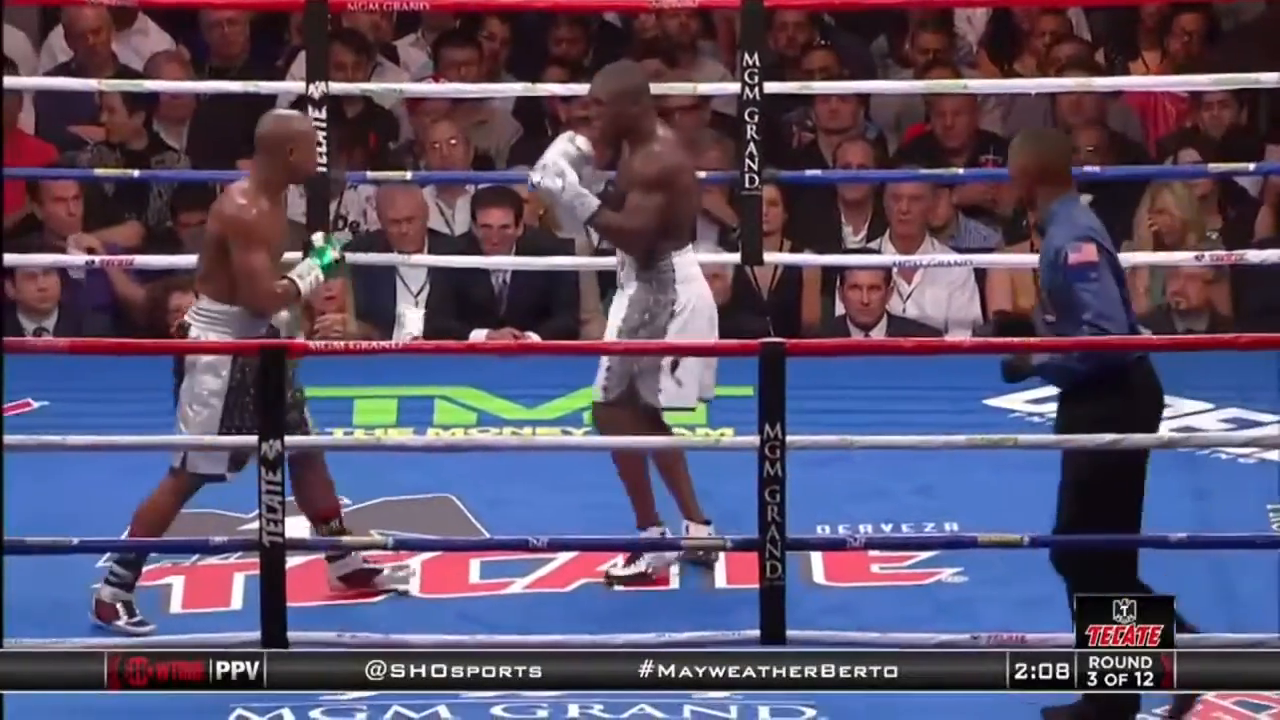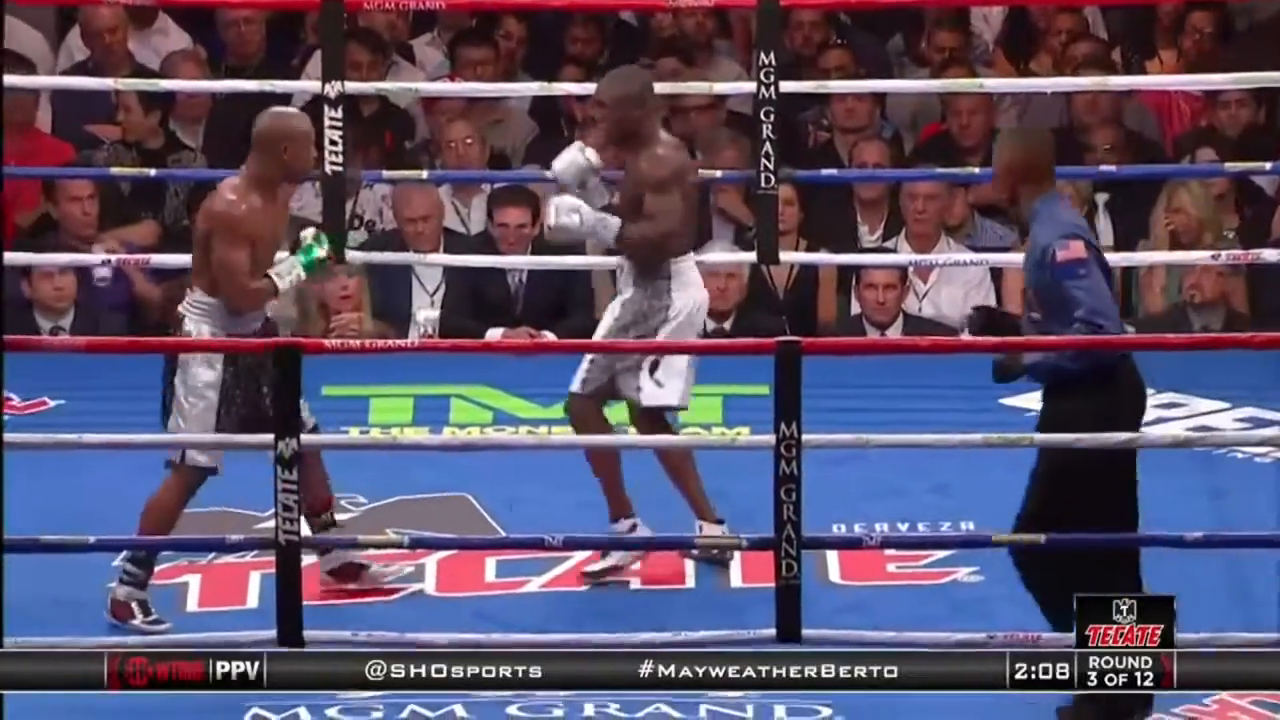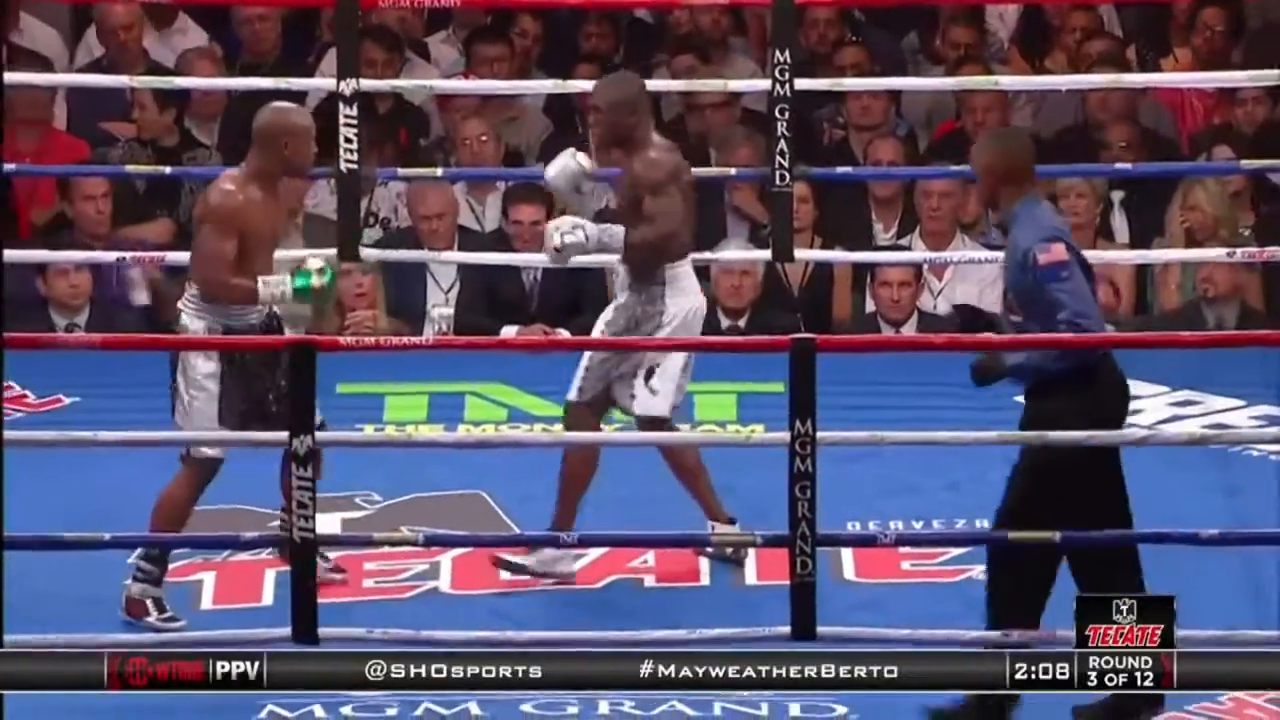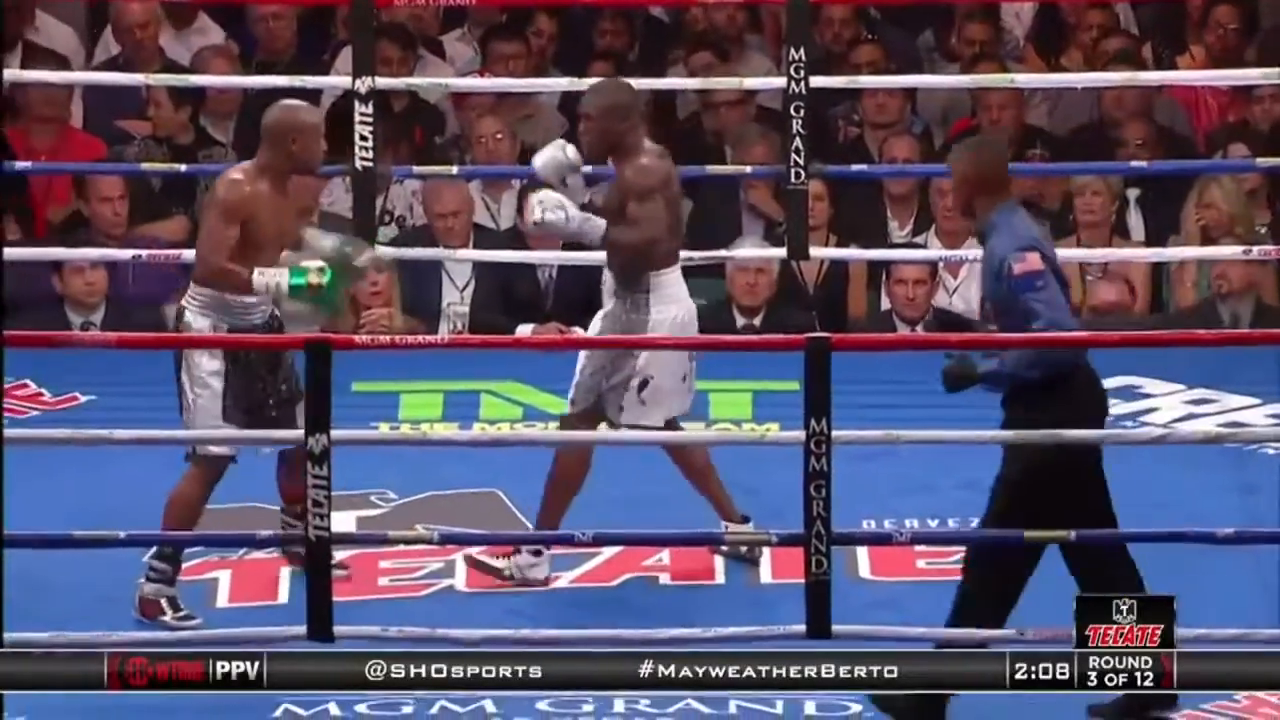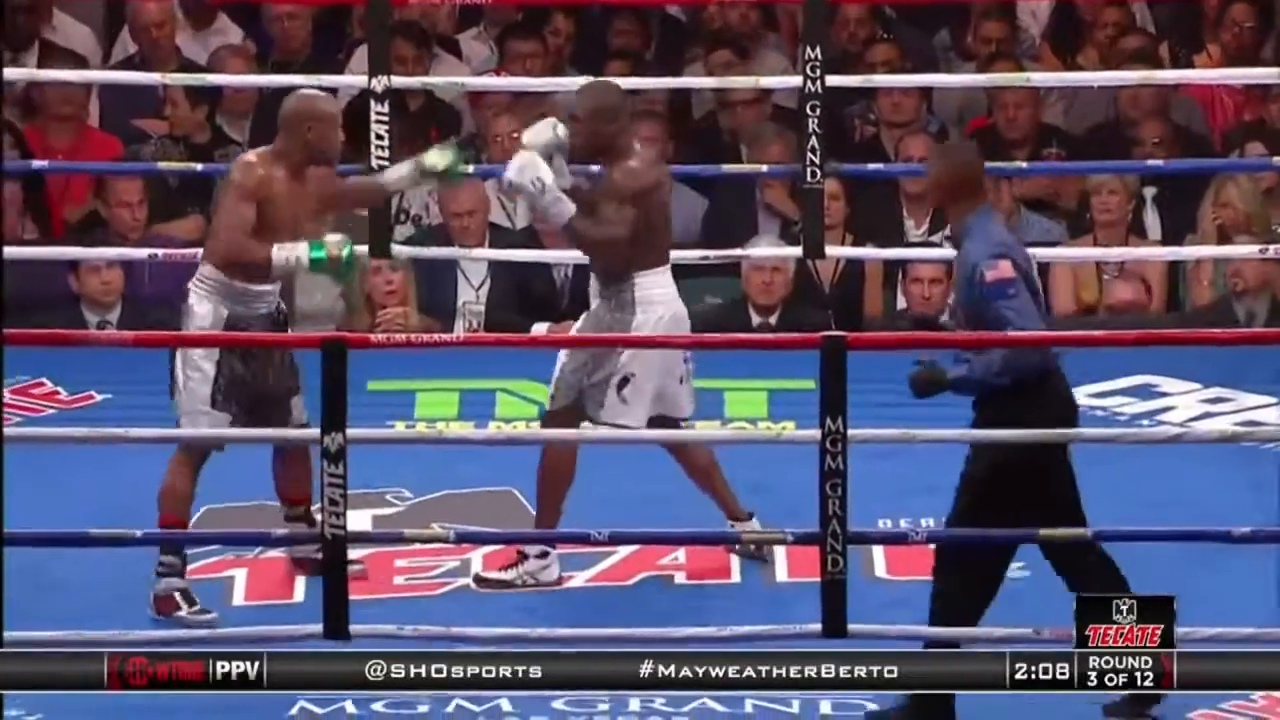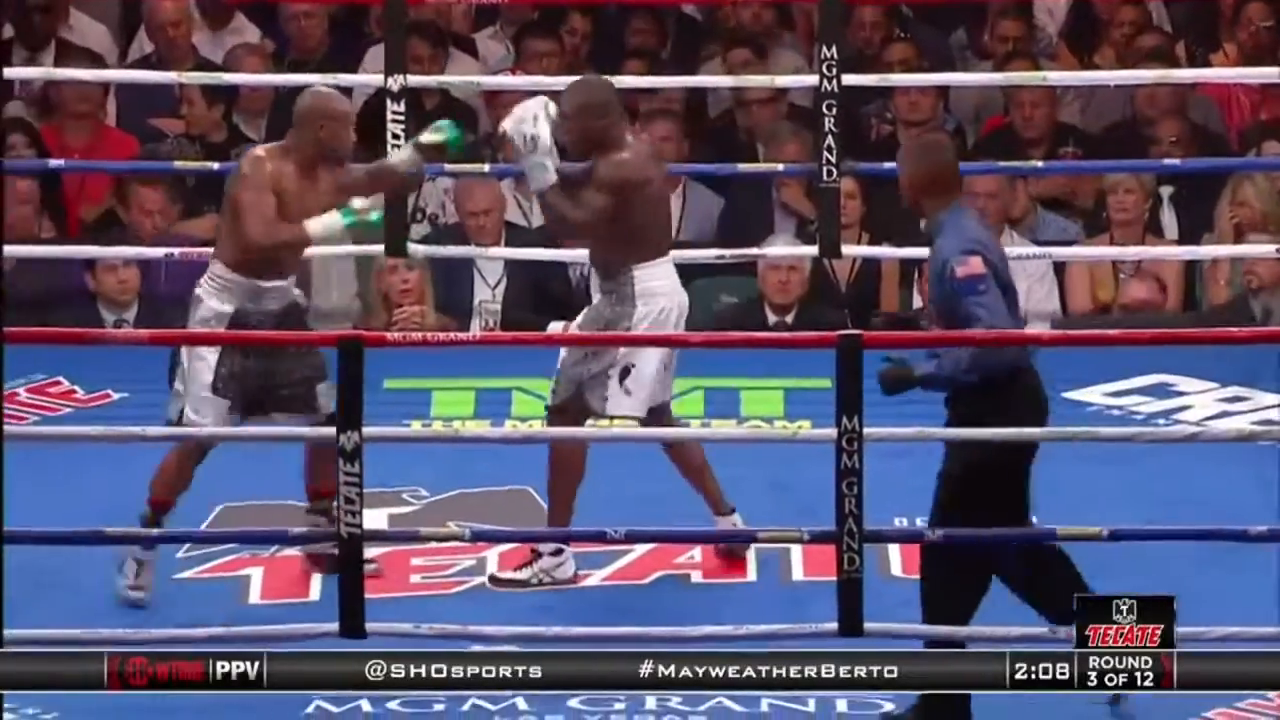
dt=0.1s
person 1, frame 1
left shoulder: (1072, 238)
right shoulder: (1071, 227)
left elbow: (1106, 332)
left wrist: (1037, 362)
right wrist: (1034, 330)
left hip: (1111, 403)
right hip: (1107, 400)
left knee: (1084, 550)
right knee: (1101, 549)
person 1, frame 2
left shoulder: (1058, 234)
right shoulder: (1056, 224)
left elbow: (1097, 328)
left wrist: (1025, 360)
right wrist: (1008, 325)
left hip: (1095, 398)
right hip: (1091, 395)
left knee: (1040, 543)
right knee: (1104, 548)
person 1, frame 3
left shoulder: (1036, 237)
right shoulder: (1034, 226)
left elbow: (1081, 331)
left wrist: (1006, 364)
left hip: (1074, 401)
right hip: (1083, 398)
left knee: (1018, 548)
right knee: (1103, 548)
person 1, frame 4
left shoulder: (1012, 246)
right shoulder: (1013, 234)
left elbow: (1054, 340)
left wrist: (980, 371)
left hip: (1052, 410)
right hip: (1060, 404)
left knee: (997, 556)
right knee: (1095, 551)
person 1, frame 5
left shoulder: (986, 252)
right shoulder: (988, 237)
left elbow: (1023, 348)
left wrist: (948, 378)
left hip: (1023, 412)
right hip: (1034, 408)
left knee: (966, 557)
right knee: (1073, 548)
person 1, frame 6
left shoulder: (958, 248)
right shoulder: (964, 233)
left elbow: (990, 345)
left wrist: (917, 375)
left hip: (994, 410)
right hip: (1005, 405)
left knee: (952, 557)
right knee: (1009, 548)
person 2, frame 1
left shoulder: (274, 197)
right shoulder: (241, 211)
right elbow: (259, 298)
right wrist: (316, 268)
left hip: (256, 340)
right hip: (216, 345)
left knee: (306, 451)
right knee: (187, 475)
left ankle: (346, 565)
right ankle: (113, 589)
person 2, frame 2
left shoulder: (275, 193)
right shoulder: (230, 206)
right elbow: (239, 293)
left wrist: (293, 263)
right wrist: (300, 267)
left hip: (253, 333)
right hip: (211, 339)
left knee: (304, 442)
right knee: (189, 471)
left ankle: (335, 557)
right ankle: (128, 588)
person 2, frame 3
left shoulder: (278, 188)
right shoulder: (226, 198)
right elbow: (214, 283)
left wrist: (300, 276)
right wrist: (290, 285)
left hip: (256, 327)
right hip: (208, 334)
right knee: (200, 464)
right ankle: (141, 586)
person 2, frame 4
left shoulder: (287, 187)
right shoulder: (234, 189)
right elbow: (209, 268)
left wrist: (331, 249)
right wrist: (283, 282)
left hip: (259, 326)
right hip: (214, 330)
left knee: (299, 439)
right knee: (210, 461)
left ankle: (298, 538)
right ankle: (155, 586)
person 2, frame 5
left shoulder: (315, 177)
right shoulder: (249, 172)
left elbow: (366, 191)
right elbow: (227, 249)
left wrist: (427, 166)
right wrist: (306, 254)
left hip: (266, 315)
right hip: (218, 312)
left knee: (292, 436)
right knee: (196, 448)
left ankle: (303, 539)
right ankle: (169, 578)
person 2, frame 6
left shoulder: (328, 174)
right shoulder: (260, 166)
left elbow: (376, 177)
right elbow: (261, 239)
left wrist: (421, 148)
right wrist: (338, 221)
left hip: (281, 310)
right hip: (226, 312)
left knee: (325, 426)
right knee: (195, 440)
left ankle: (324, 538)
right ankle: (141, 551)
person 3, frame 1
left shoulder: (655, 158)
right shoulder: (641, 146)
left elbow: (631, 233)
right elbow: (624, 217)
left wrist: (577, 198)
right wrist: (579, 176)
left hip: (662, 289)
right hip: (656, 285)
left knee: (613, 413)
right knee: (640, 413)
left ankle: (651, 539)
right ankle: (698, 529)
person 3, frame 2
left shoulder: (659, 162)
right shoulder: (644, 152)
left elbow: (663, 235)
right elbow: (636, 217)
left wrist: (593, 224)
right wrist: (591, 189)
left hip: (659, 294)
right hip: (657, 290)
left knee: (583, 404)
right knee: (648, 416)
left ankle: (625, 527)
right ankle: (710, 529)
person 3, frame 3
left shoulder: (653, 165)
right shoulder: (647, 157)
left elbow: (667, 236)
left wrist: (597, 236)
right wrist: (582, 197)
left hip: (655, 299)
right hip: (670, 295)
left knee: (582, 414)
right knee: (652, 421)
left ankle: (557, 547)
right ankle: (724, 528)
person 3, frame 4
left shoulder: (643, 171)
right shoulder: (638, 163)
left elbow: (649, 242)
right elbow: (624, 230)
left wrist: (579, 223)
right wrist: (574, 195)
left hip: (642, 307)
right hip: (662, 302)
left knee: (578, 424)
right knee: (662, 424)
left ankle: (535, 554)
right ankle: (737, 525)
person 3, frame 5
left shoulder: (630, 175)
right shoulder: (629, 165)
left elbow: (608, 240)
right elbow: (594, 214)
left wrist: (549, 198)
right wrist: (552, 174)
left hip: (630, 307)
right hip: (654, 300)
left knee: (561, 417)
right knee: (667, 424)
left ankle: (539, 556)
right ankle: (742, 522)
person 3, frame 6
left shoulder: (620, 166)
right shoulder: (627, 155)
left elbow: (574, 224)
right elbow: (580, 200)
left wrist: (537, 165)
right wrist: (546, 160)
left hip: (631, 299)
right hip: (656, 291)
left knee: (566, 413)
right knee: (654, 417)
left ankle: (553, 554)
right ankle: (726, 517)
